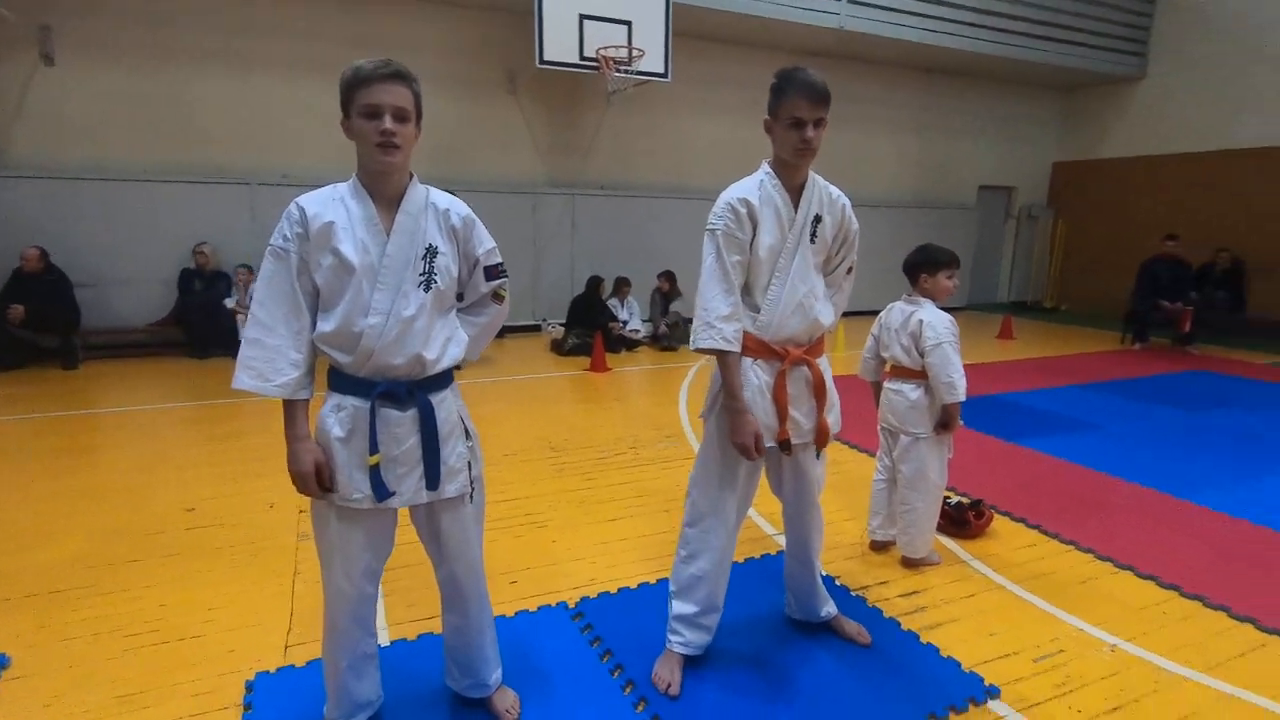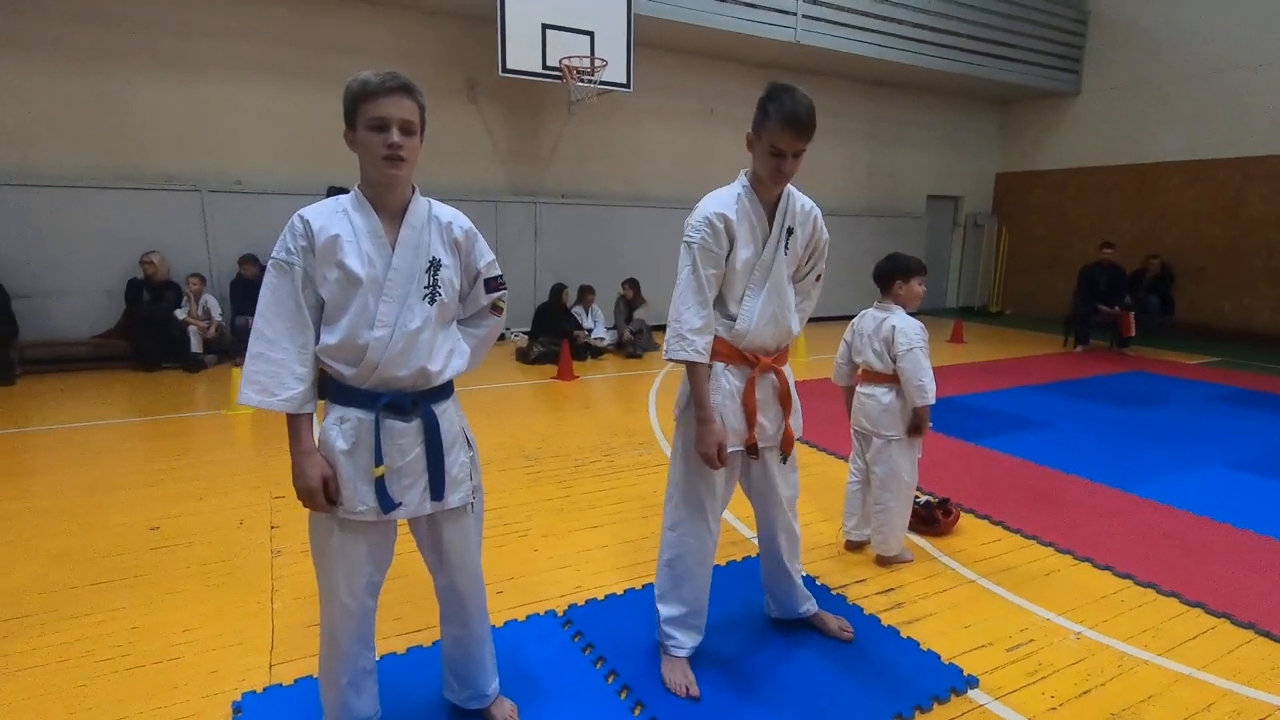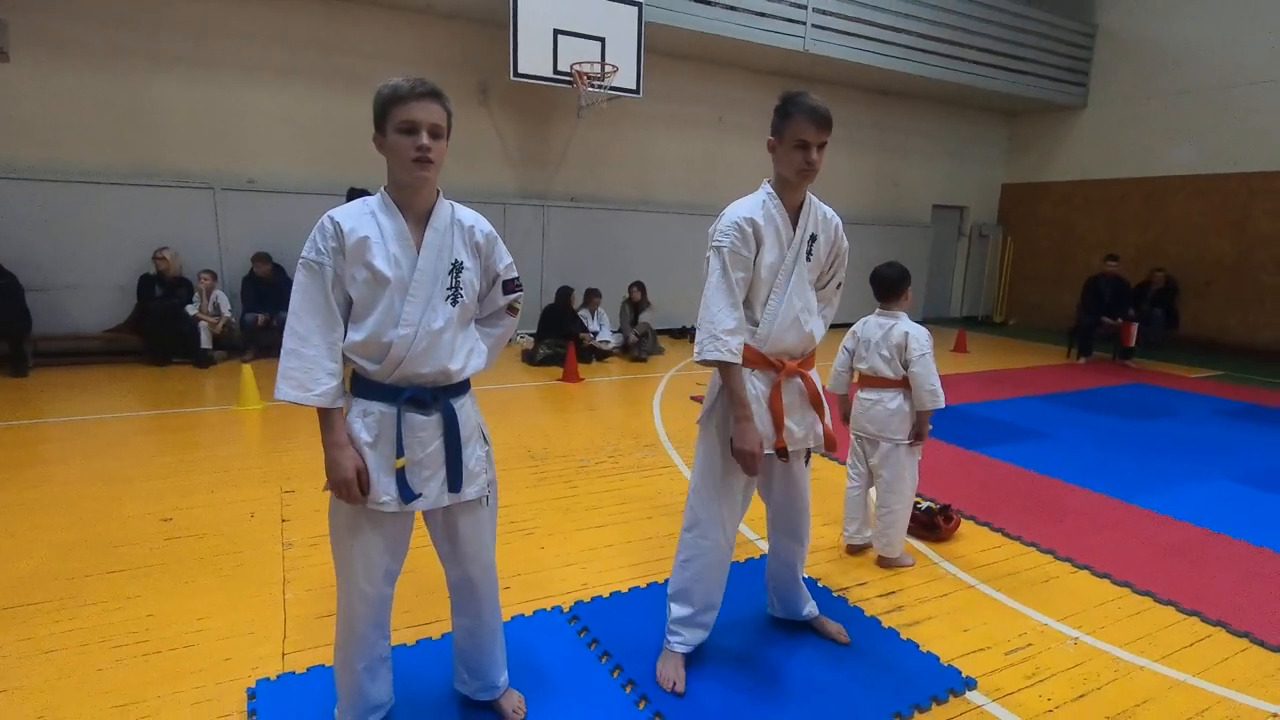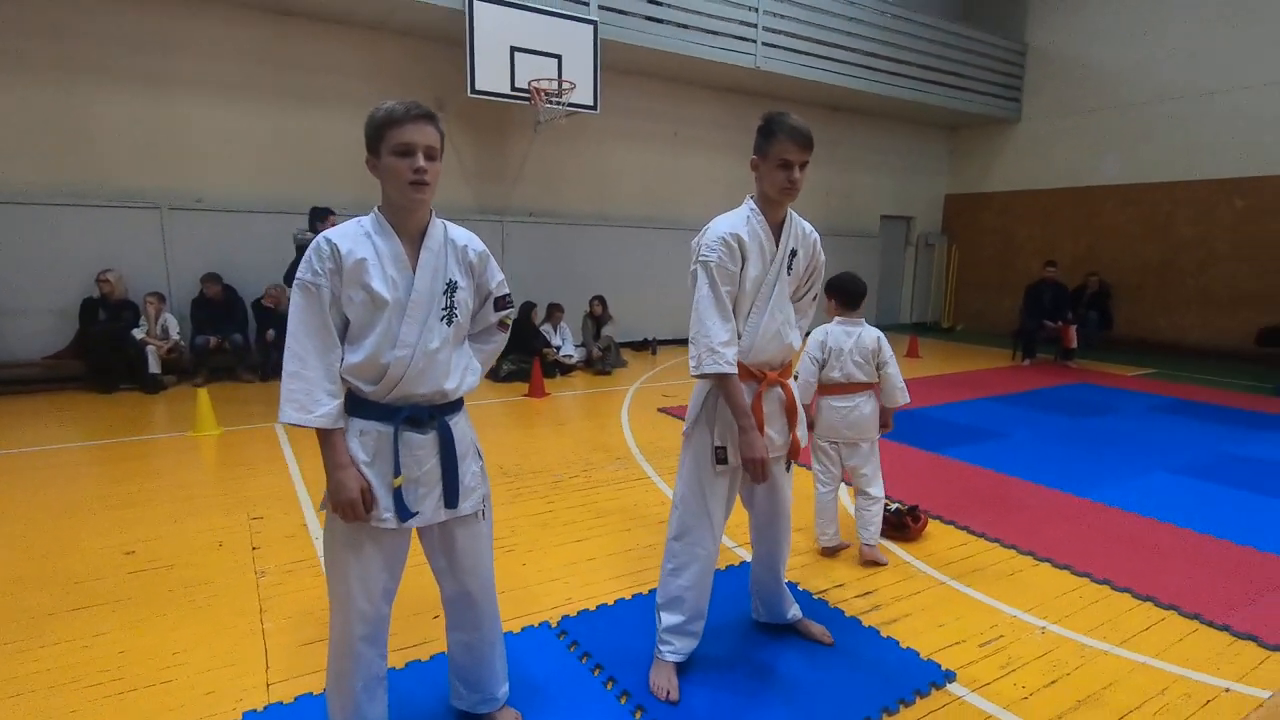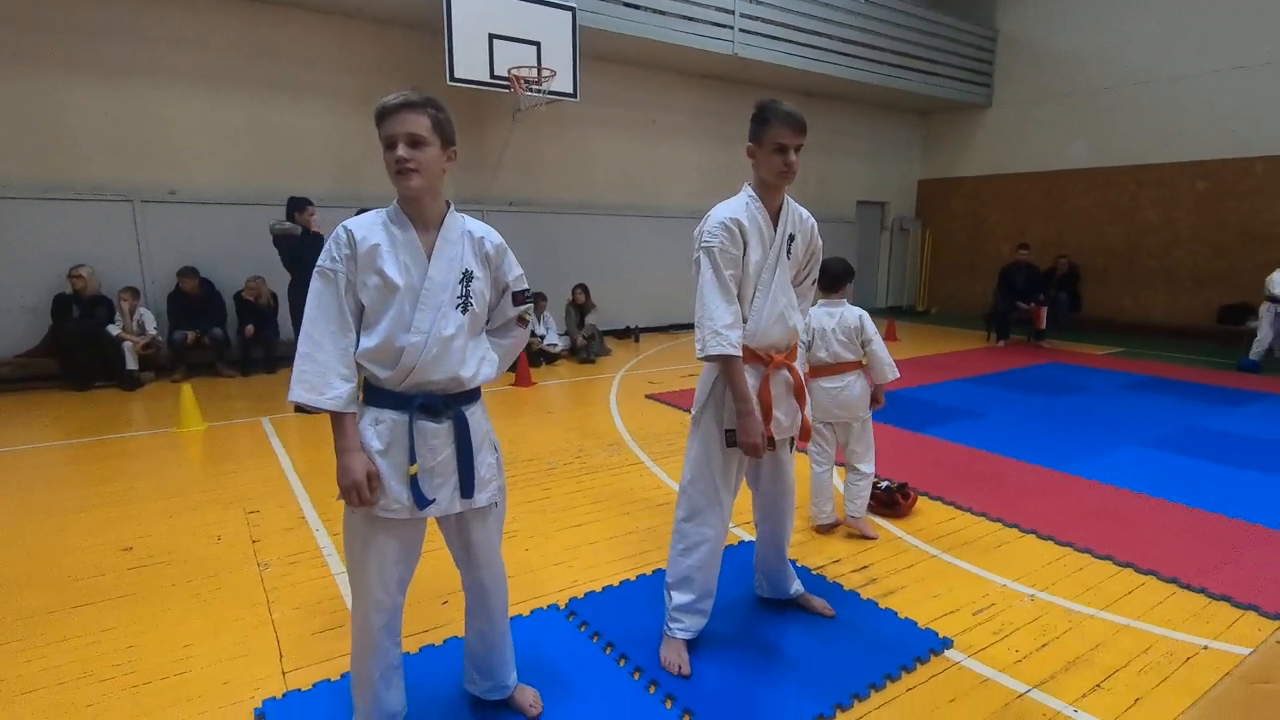
dt=0.5s
person 1, frame 1
left shoulder: (451, 216)
right shoulder: (310, 217)
left elbow: (490, 301)
right elbow: (286, 333)
left wrist: (440, 350)
right wrist: (298, 436)
left hip: (434, 415)
right hip: (352, 420)
left knee: (461, 564)
right knee: (349, 580)
person 1, frame 2
left shoulder: (452, 229)
right shoulder: (314, 229)
left elbow: (486, 313)
right elbow: (287, 345)
left wrist: (440, 364)
right wrist: (303, 450)
left hip: (436, 428)
right hip: (353, 433)
left knee: (461, 576)
right knee: (347, 594)
person 1, frame 3
left shoulder: (474, 232)
right shoulder: (342, 229)
left elbow: (501, 313)
right elbow: (317, 342)
left wrist: (458, 363)
right wrist: (335, 442)
left hip: (453, 423)
right hip: (375, 426)
left knee: (474, 568)
right knee: (365, 583)
person 1, frame 4
left shoulder: (467, 251)
right shoulder: (336, 251)
left elbow: (490, 330)
right elbow: (315, 365)
left wrist: (449, 380)
right wrist: (338, 464)
left hip: (447, 441)
right hip: (369, 444)
left knee: (472, 585)
right knee: (360, 604)
person 1, frame 5
left shoulder: (484, 243)
right shoulder: (355, 240)
left elbow: (511, 328)
right elbow: (330, 350)
left wrist: (466, 372)
right wrist: (348, 448)
left hip: (463, 430)
right hip: (386, 435)
left knee: (485, 572)
right knee: (377, 591)
person 2, frame 1
left shoulder: (835, 207)
right shoulder: (739, 204)
right elbow: (718, 314)
left wrist: (807, 338)
right wrist: (738, 407)
left hip: (808, 373)
right hip: (750, 373)
left knee: (805, 501)
right knee: (715, 509)
left ankle: (811, 604)
right ankle: (683, 637)
person 2, frame 2
left shoulder: (807, 218)
right shoulder: (714, 217)
right elbow: (691, 323)
left wrist: (773, 349)
right wrist: (705, 418)
left hip: (774, 379)
right hip: (720, 379)
left knee: (779, 504)
right knee: (694, 514)
left ankle: (792, 603)
right ankle: (677, 639)
person 2, frame 3
left shoulder: (829, 226)
right shoulder: (741, 222)
right elbow: (720, 327)
left wrist: (799, 365)
right wrist: (742, 418)
left hip: (799, 385)
right hip: (746, 384)
left knee: (794, 511)
right knee: (713, 516)
left ankle: (792, 604)
right ankle: (680, 637)
person 2, frame 4
left shoulder: (807, 241)
right shoulder: (723, 237)
right elbow: (714, 344)
left wrist: (777, 388)
right wrist: (746, 428)
left hip: (778, 393)
right hip: (726, 397)
left knee: (774, 514)
right knee: (697, 524)
left ankle: (776, 608)
right ankle: (671, 646)
person 2, frame 5
left shoulder: (804, 226)
right shoulder: (725, 224)
right elbow: (718, 327)
left wrist: (783, 371)
right wrist: (745, 406)
left hip: (781, 376)
right hip: (734, 379)
left knee: (778, 494)
right knee: (705, 504)
left ankle: (778, 583)
right ankle: (680, 623)
person 3, frame 1
left shoulder: (890, 313)
right shoulder: (937, 322)
left elbow: (870, 362)
right elbow: (946, 375)
left wrist: (879, 397)
right wrist: (951, 415)
left hip: (893, 401)
right hip: (922, 409)
left knee: (886, 471)
right knee: (922, 482)
left ankle: (881, 534)
right ankle: (915, 550)
person 3, frame 2
left shoulder: (861, 320)
right shoulder: (908, 328)
left elbow: (843, 367)
right elbow: (916, 379)
left wrist: (850, 401)
right wrist: (922, 418)
left hip: (864, 405)
right hip: (894, 412)
left knee: (860, 473)
right knee: (894, 482)
left ankle: (855, 534)
right ankle: (888, 549)
person 3, frame 3
left shoulder: (860, 327)
right shoulder: (914, 334)
left elbow: (840, 373)
right elbow: (925, 385)
left wrist: (844, 407)
right wrist: (923, 424)
left hip: (863, 410)
right hip: (896, 416)
left knee: (858, 478)
right knee: (896, 486)
left ankle: (855, 538)
right ankle: (889, 551)
person 3, frame 4
left shoulder: (821, 335)
right shoulder: (875, 337)
left elbow: (805, 380)
right elbow: (891, 382)
right wrist: (887, 415)
left hip: (828, 414)
right hip: (863, 415)
left knee: (826, 481)
right knee: (869, 482)
left ankle: (829, 541)
right ankle: (869, 543)
person 3, frame 5
left shoulder: (807, 318)
right shoulder: (859, 316)
right elbow: (879, 358)
right wrist: (878, 390)
left hip: (821, 394)
right hip: (854, 392)
left knee: (821, 460)
right knee: (861, 458)
left ankle: (823, 518)
right ankle: (855, 515)
